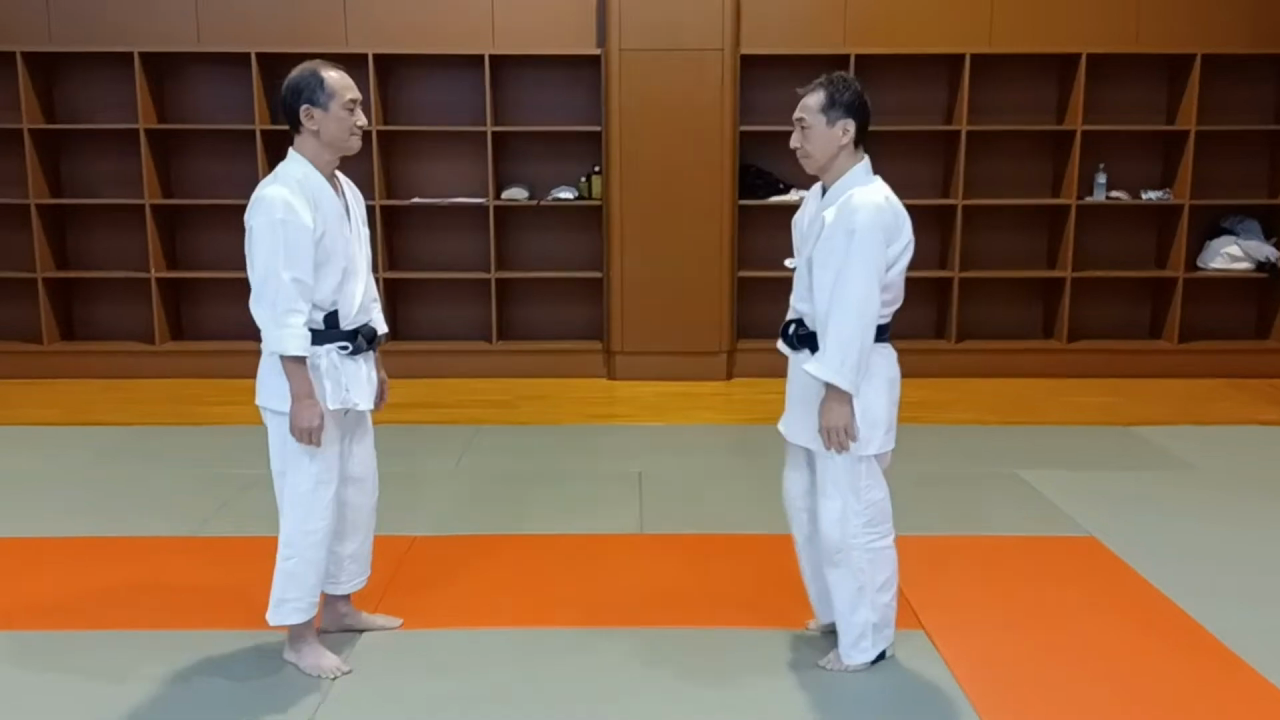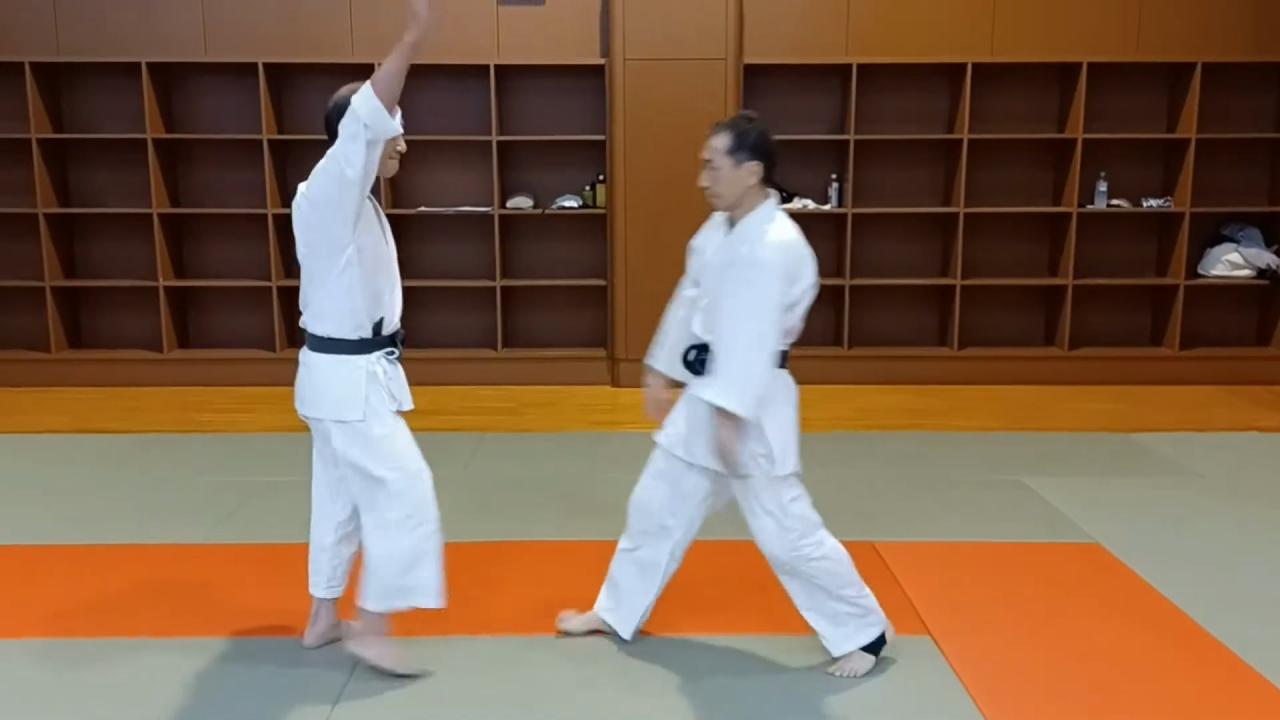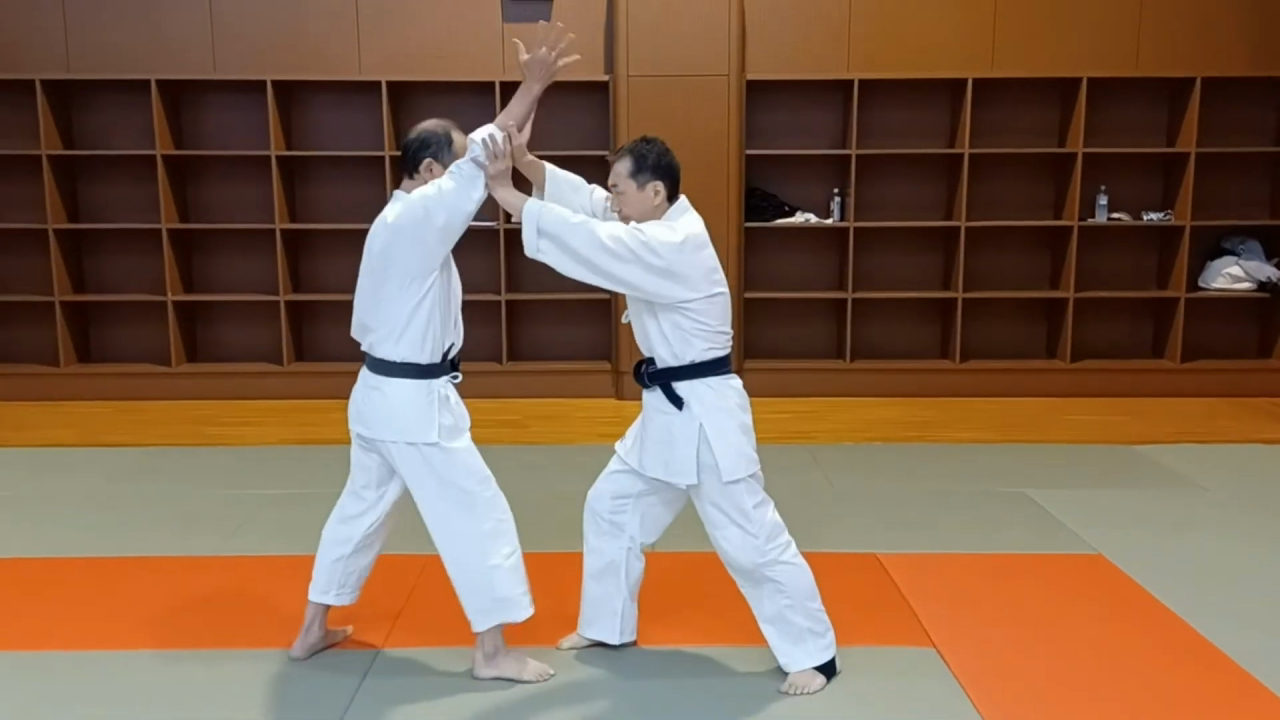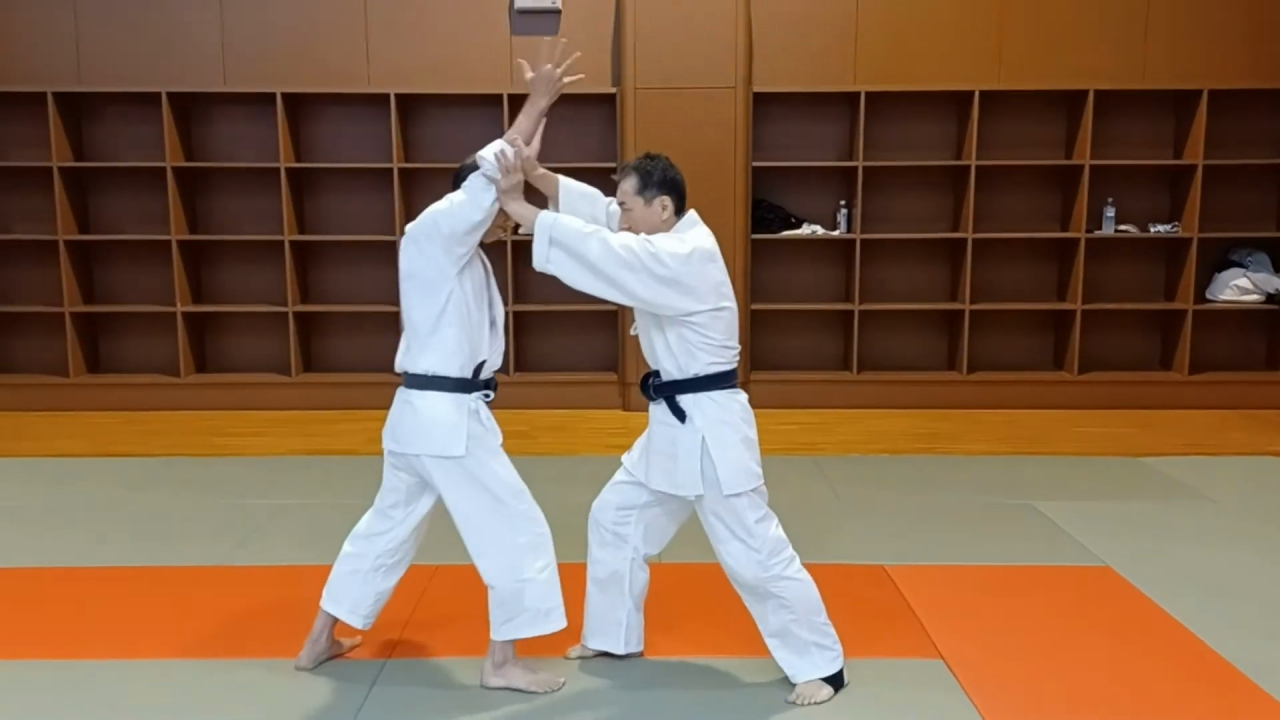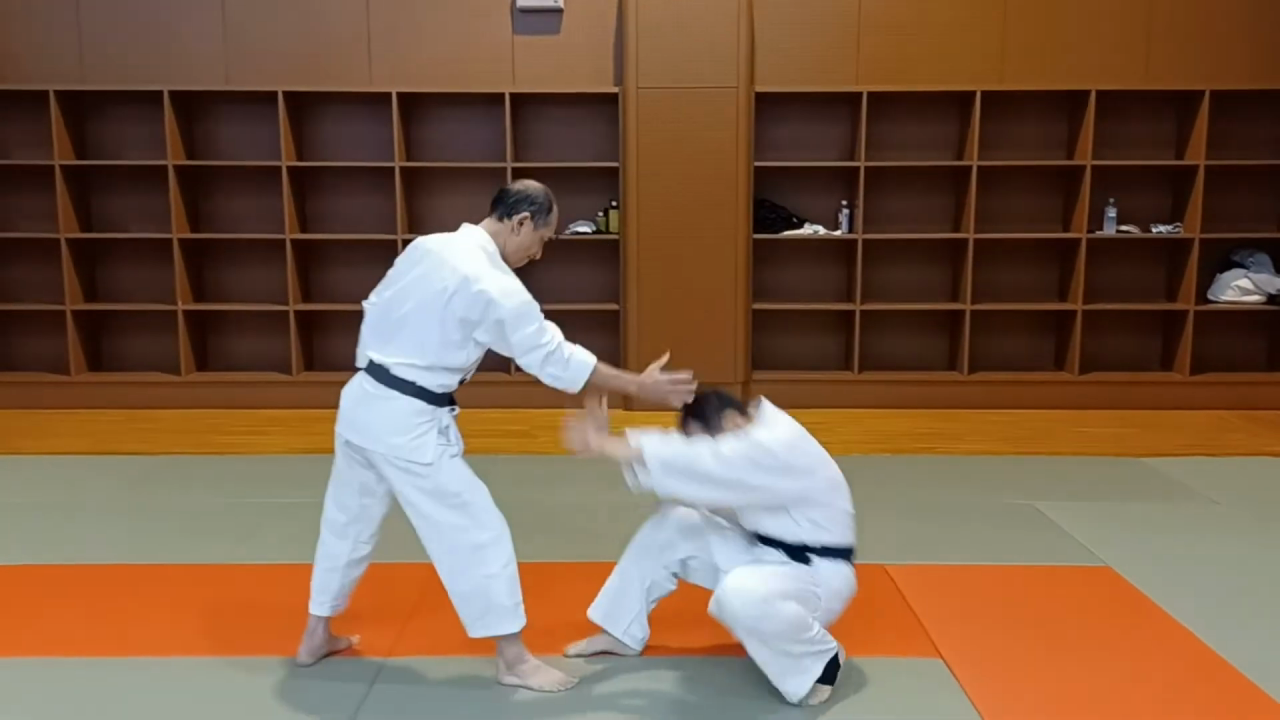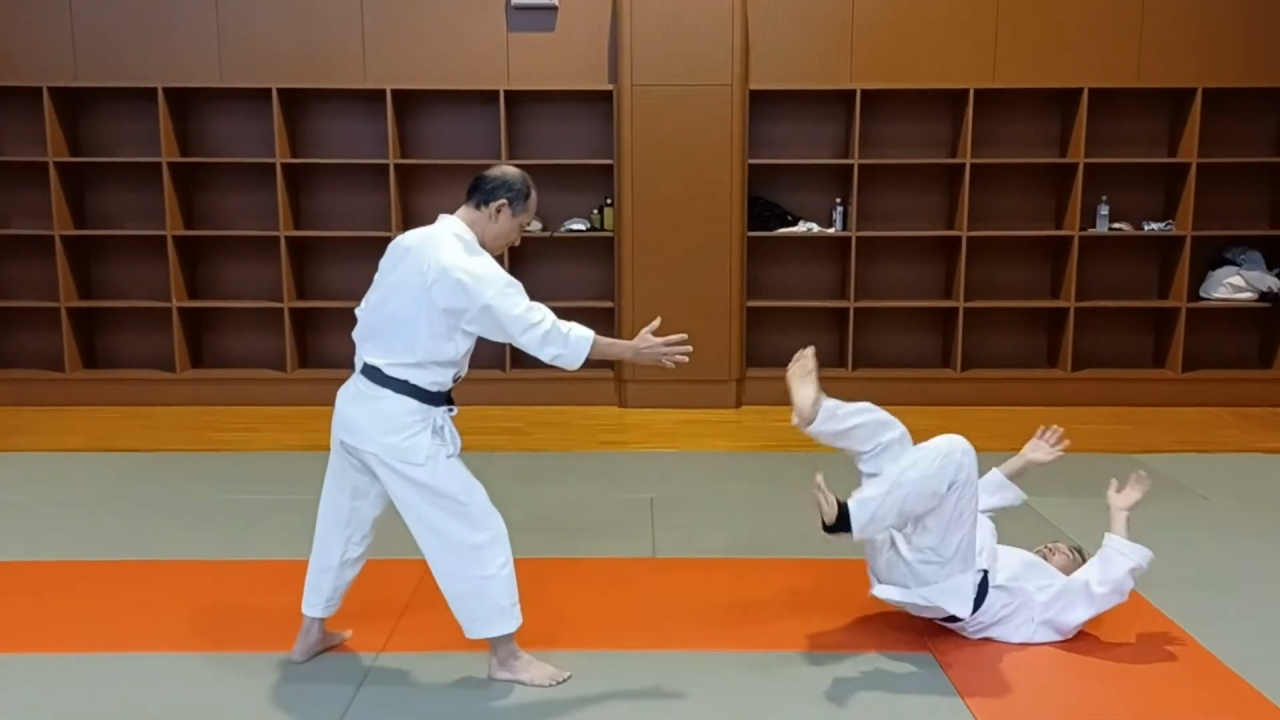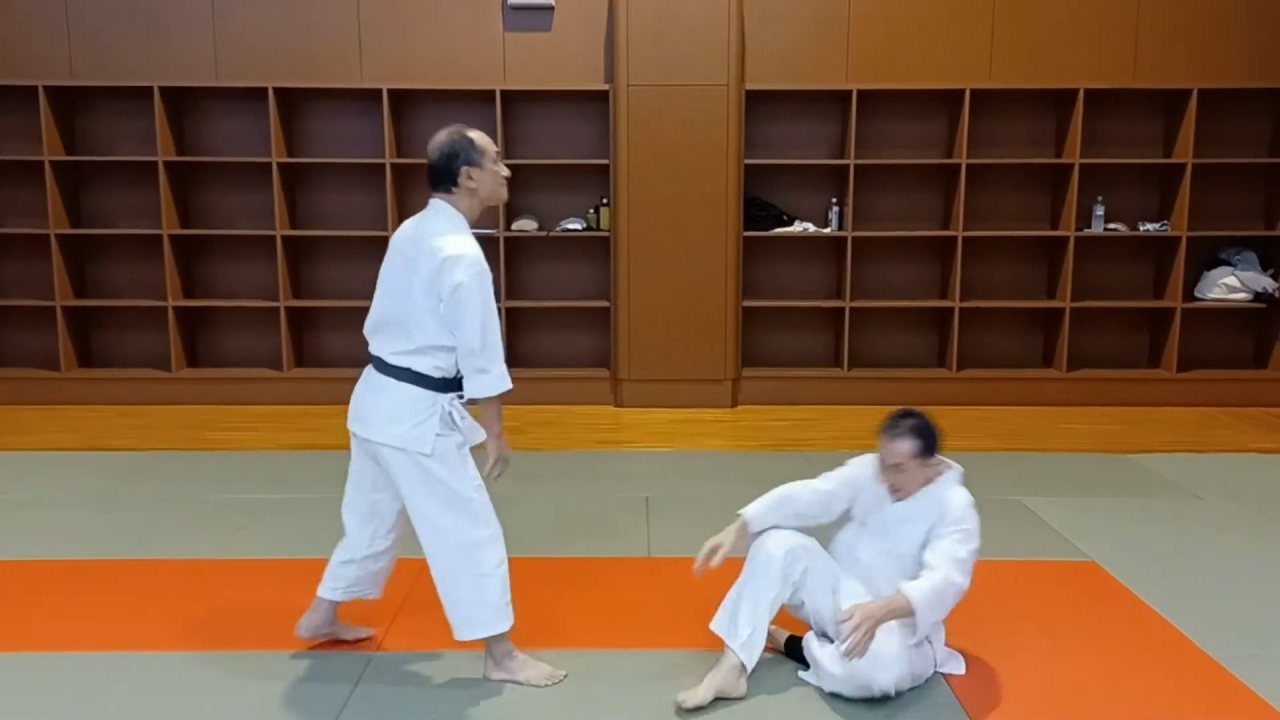
dt=0.7s
person 1, frame 1
left shoulder: (346, 191)
right shoulder: (281, 199)
right elbow: (278, 306)
left wrist: (373, 361)
right wrist: (303, 396)
left hip: (347, 366)
right hip: (306, 373)
left knee: (356, 490)
right knee: (310, 504)
left ankle: (338, 606)
right ankle: (299, 634)
person 1, frame 2
left shoulder: (352, 196)
right shoulder: (326, 197)
right elbow: (366, 122)
left hip: (352, 368)
right hip: (346, 376)
left knee: (343, 498)
right knee: (403, 489)
left ankle: (323, 618)
right ankle: (374, 625)
person 1, frame 3
left shoulder: (393, 223)
right shoulder: (418, 220)
right elbow: (479, 166)
right wrist: (533, 86)
left hip: (380, 392)
right hip: (415, 402)
left knee: (361, 508)
right knee: (476, 515)
left ankle: (313, 629)
right ankle: (492, 650)
person 1, frame 4
left shoulder: (459, 250)
right shoulder: (432, 232)
right elbow: (489, 176)
right wrist: (538, 103)
left hip: (420, 413)
right hip: (447, 417)
left knee: (388, 525)
right knee: (515, 530)
left ankle: (320, 639)
right ankle: (501, 660)
person 1, frame 5
left shoulder: (429, 246)
right shoulder: (494, 286)
left elbow: (375, 309)
right elbow: (554, 358)
right wrist: (638, 384)
left hip: (362, 402)
right hip: (410, 423)
left knee: (348, 521)
right knee: (477, 533)
left ankle: (316, 635)
right ankle: (513, 658)
person 1, frame 6
left shoulder: (409, 242)
right shoulder: (471, 271)
right elbow: (545, 334)
right wrist: (633, 350)
left hip: (359, 403)
right hip: (407, 423)
left knee: (344, 521)
right knee: (474, 532)
left ankle: (311, 633)
right ankle: (505, 655)
person 1, frame 7
left shoulder: (412, 232)
right shoulder: (456, 253)
right elbow: (480, 352)
left wrist: (469, 415)
right wrist: (493, 431)
left hip: (377, 397)
right hip: (416, 412)
left knee: (371, 520)
right knee: (469, 529)
left ankle: (323, 616)
right ankle: (500, 654)
person 2, frame 1
left shoulder: (869, 208)
right shoulder: (820, 199)
left elbow: (854, 309)
left wrist: (837, 393)
left hip: (852, 377)
right hip: (816, 369)
left knee: (849, 518)
right knee: (808, 502)
left ankle: (865, 641)
right ankle: (841, 609)
person 2, frame 2
left shoulder: (777, 245)
right shoulder: (717, 229)
left elbow: (752, 337)
right elbow: (689, 304)
left wrist: (730, 419)
right wrist: (661, 370)
left hip: (749, 404)
right hip: (705, 393)
left knee: (787, 532)
right knee: (656, 507)
left ankle: (862, 632)
right ankle: (616, 612)
person 2, frame 3
left shoulder: (674, 246)
right shoulder: (661, 228)
left elbow: (589, 241)
right elbow: (582, 201)
left wrist: (508, 196)
right wrist: (525, 163)
left hip: (705, 412)
right hip: (666, 409)
left knee: (752, 540)
right knee: (611, 509)
left ankle: (815, 654)
right ankle: (606, 624)
person 2, frame 4
left shoulder: (684, 258)
right shoulder: (670, 243)
left elbow: (601, 252)
right elbow: (595, 211)
left wrist: (520, 209)
right wrist: (536, 175)
left hip: (710, 423)
right hip: (673, 421)
left knee: (756, 555)
right knee: (614, 520)
left ankle: (822, 665)
right ankle: (613, 637)
person 2, frame 5
left shoulder: (782, 446)
right shoulder: (750, 432)
left elbow: (702, 466)
right elbow: (679, 449)
left wrist: (613, 449)
right wrist: (613, 439)
left hip: (817, 575)
right hip: (770, 558)
left knee: (741, 598)
right knee: (669, 528)
left ankle: (821, 662)
right ankle: (618, 631)
person 2, frame 6
left shoulder: (1052, 599)
right shoulder: (1005, 562)
left elbow: (1107, 580)
right elbow: (967, 505)
left wrist: (1119, 514)
right wrist: (1023, 461)
left hip: (939, 579)
right hip: (902, 557)
left knee: (952, 452)
right knee: (885, 433)
left ankle: (846, 516)
right ankle: (813, 410)
person 2, frame 7
left shoulder: (955, 509)
right shoulder: (872, 471)
left elbow: (946, 581)
right elbow: (806, 495)
left wrist: (880, 612)
right wrist: (739, 526)
left hip: (901, 621)
right hip: (841, 595)
left knee: (882, 668)
right knee: (778, 547)
left ankle: (802, 648)
right ankle: (731, 669)
